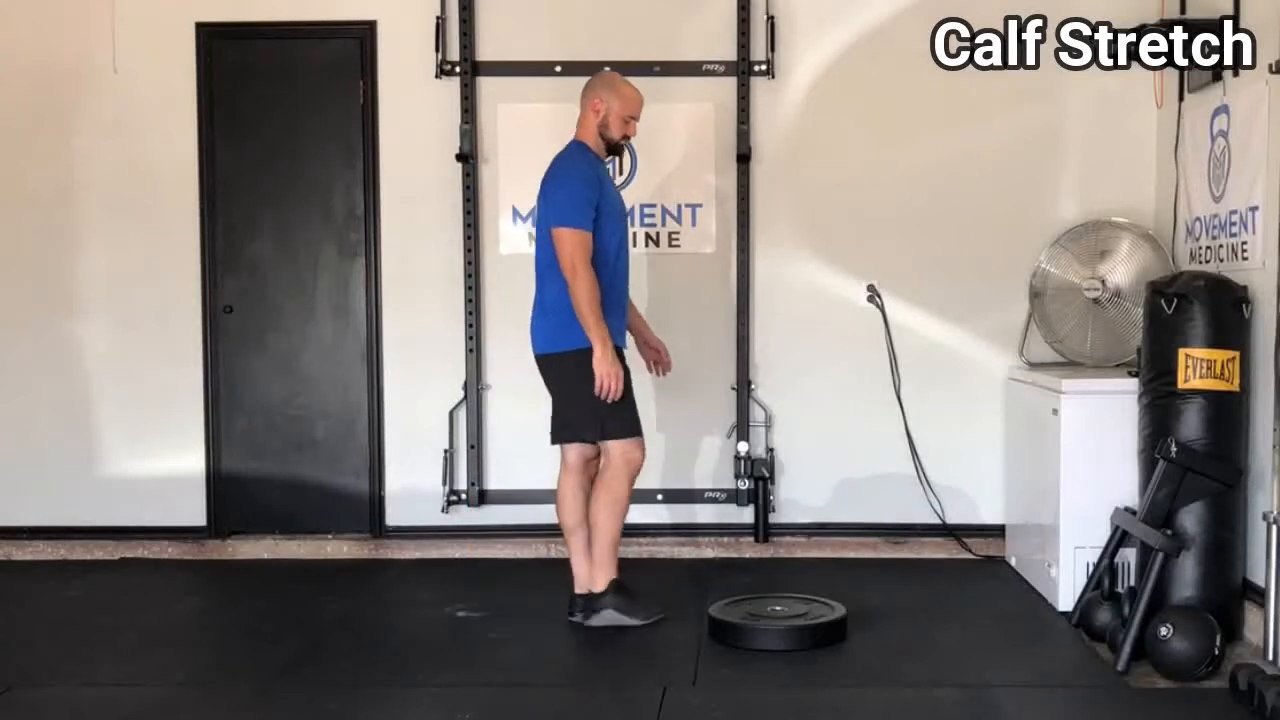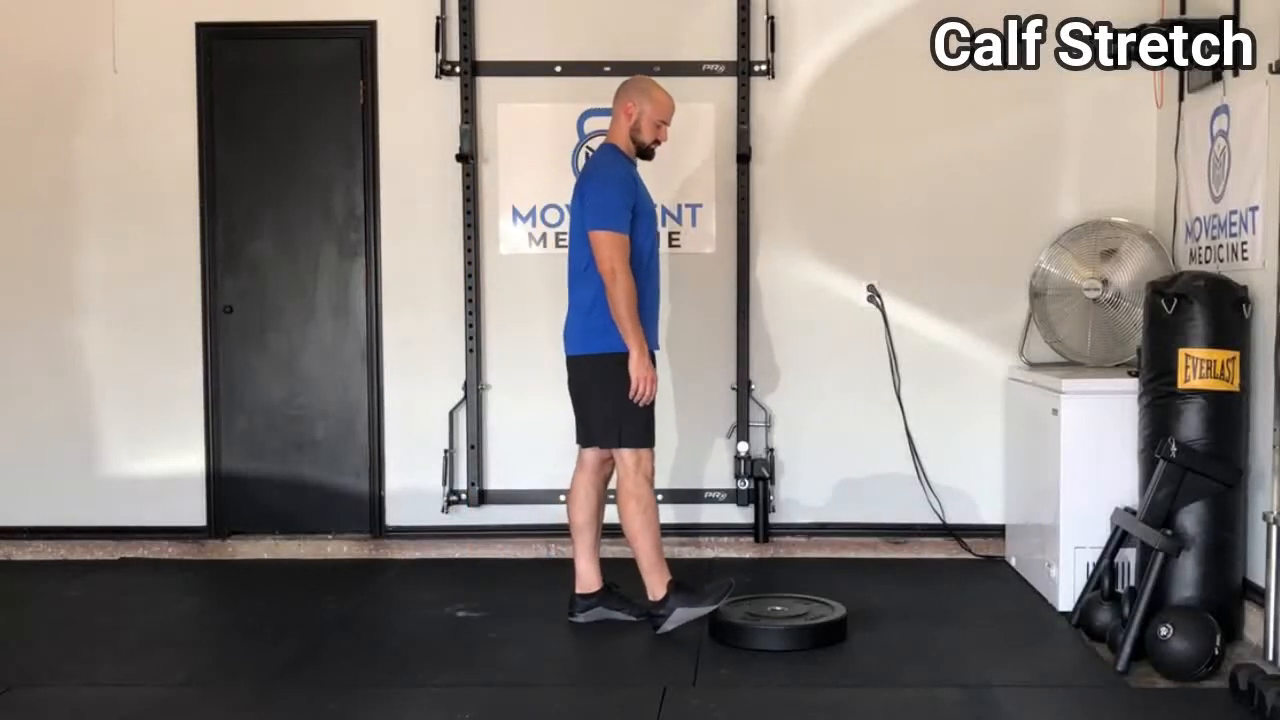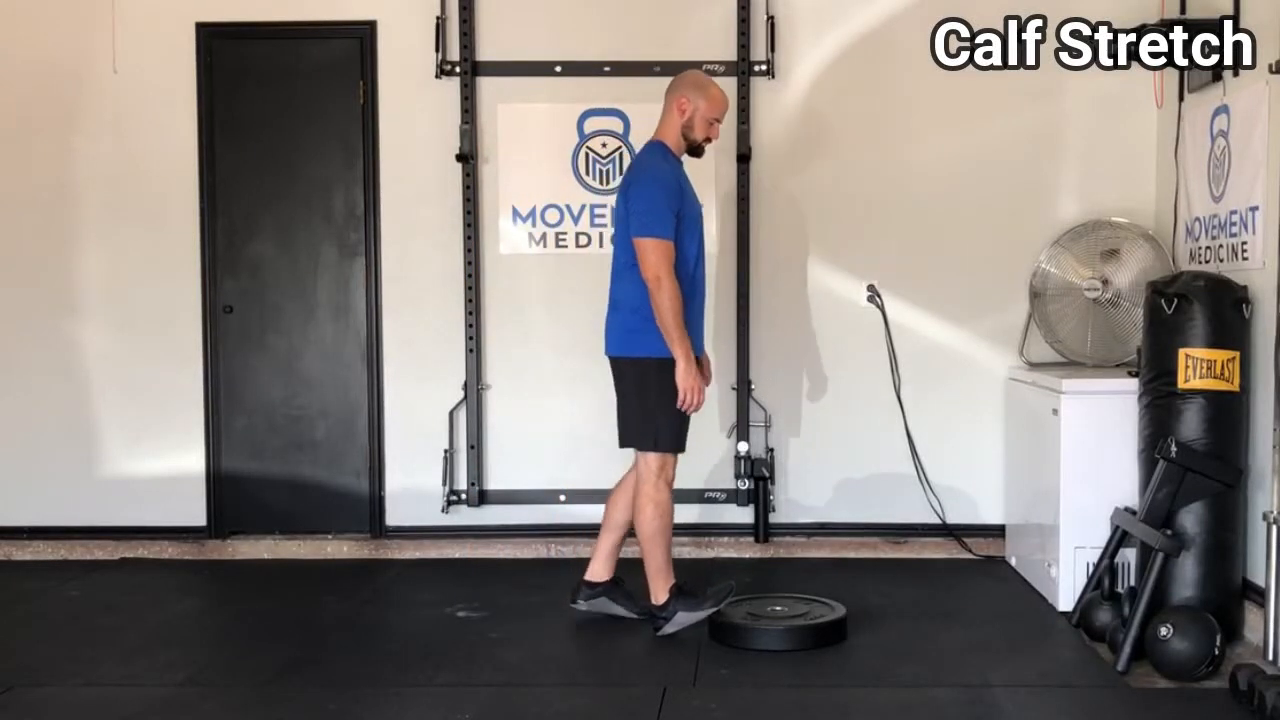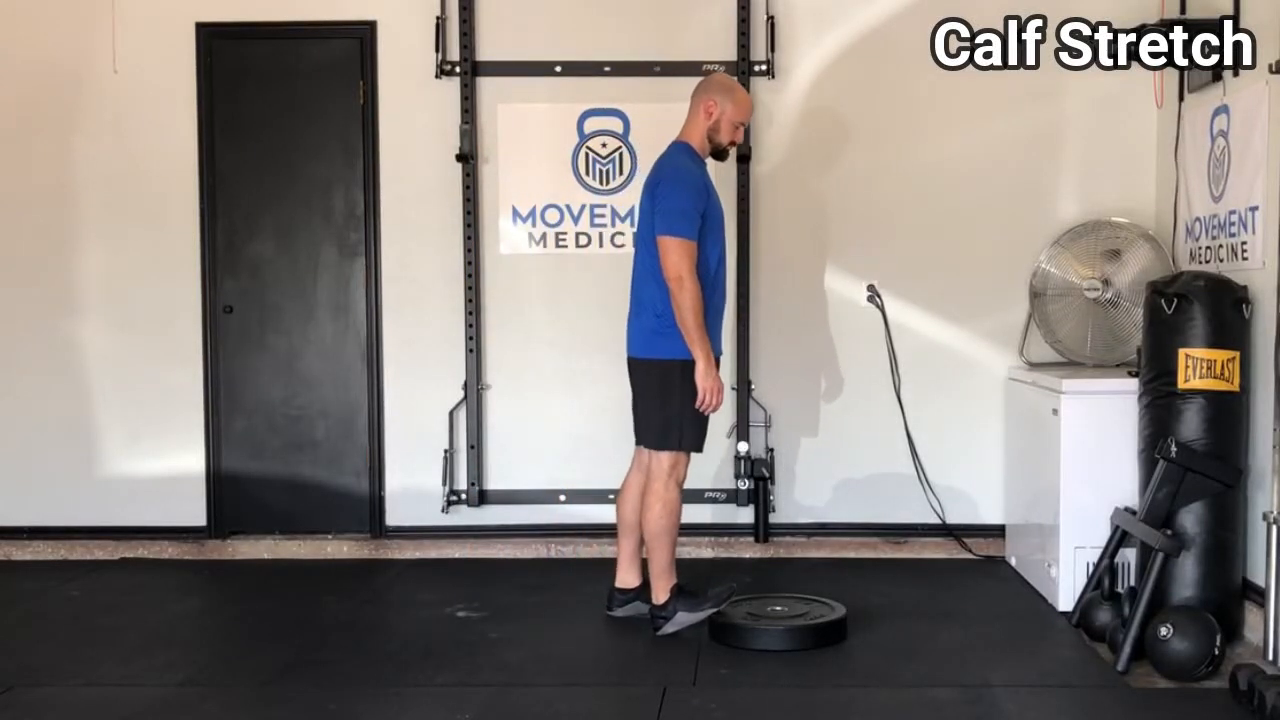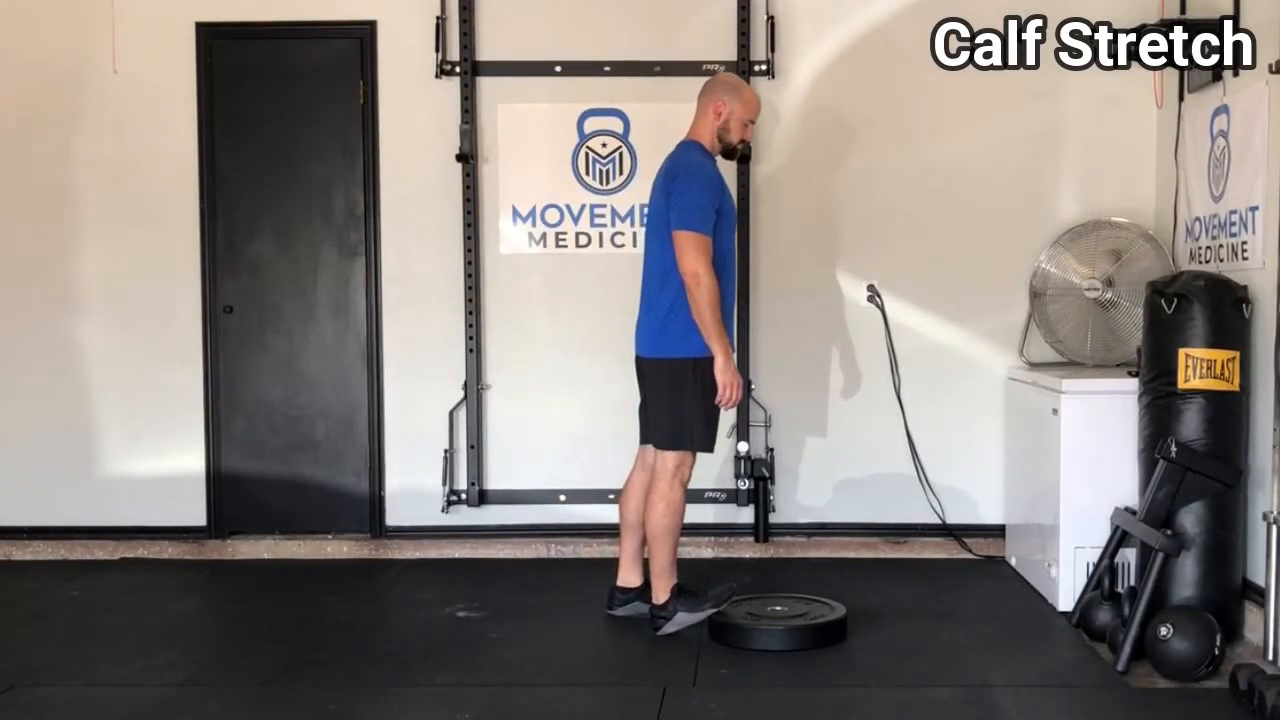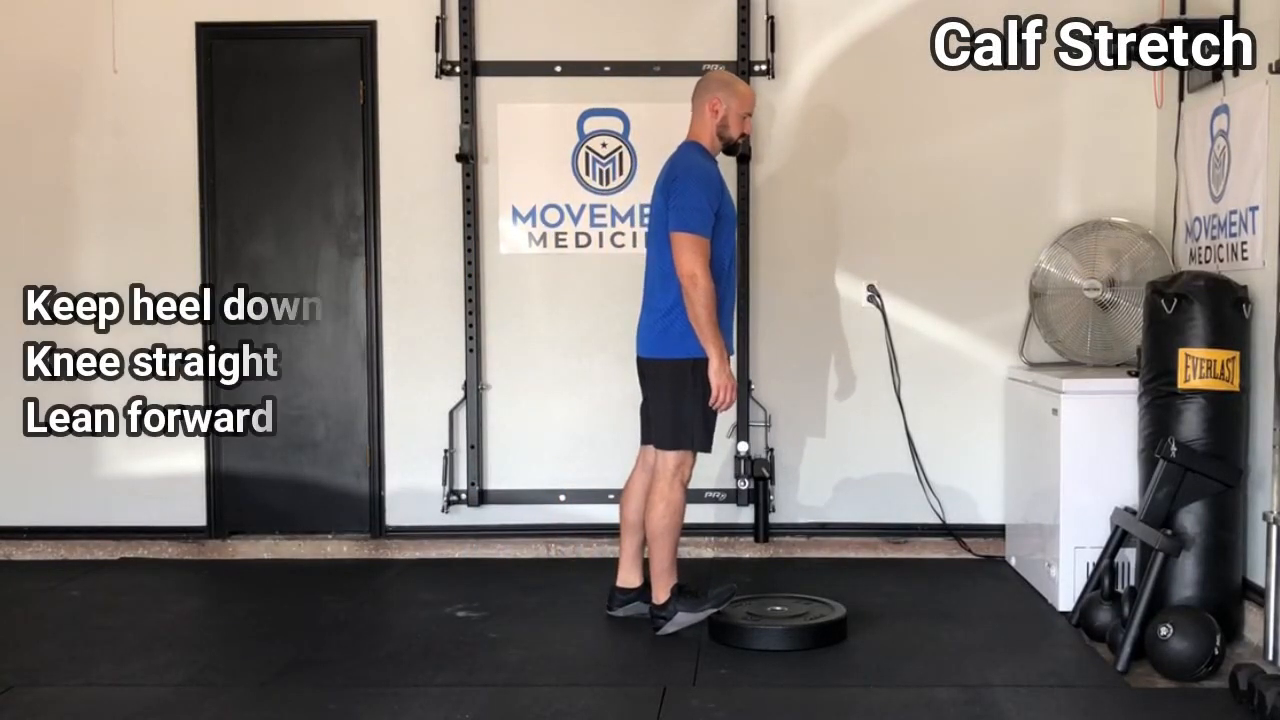
dt=0.7s
person 1, frame 1
left shoulder: (593, 172)
right shoulder: (575, 172)
right elbow: (576, 268)
left wrist: (642, 334)
right wrist: (604, 347)
left hip: (581, 342)
right hip: (578, 344)
left knee: (584, 459)
right knee: (624, 454)
left ankle: (591, 586)
right ankle: (600, 588)
person 1, frame 2
left shoulder: (614, 172)
right shoulder: (610, 175)
right elbow: (614, 271)
left wrist: (632, 348)
right wrist: (638, 351)
left hip: (600, 347)
right hip: (611, 348)
left knee: (595, 462)
right knee: (635, 467)
left ankle: (588, 591)
right ankle: (664, 596)
person 1, frame 3
left shoulder: (664, 171)
right shoulder: (655, 175)
right elbow: (658, 276)
left wrist: (692, 349)
right wrist: (684, 358)
left hip: (650, 348)
right hip: (652, 351)
left knee: (647, 467)
right knee: (657, 469)
left ankle: (598, 581)
right ankle: (665, 600)
person 1, frame 4
left shoulder: (681, 169)
right shoulder: (682, 175)
right elbow: (679, 276)
left wrist: (699, 354)
right wrist: (704, 360)
left hip: (658, 348)
right hip: (673, 352)
left knee: (647, 465)
right knee: (667, 470)
left ankle: (627, 586)
right ankle: (665, 600)
person 1, frame 5
left shoulder: (683, 165)
right shoulder: (696, 171)
right elbow: (695, 270)
left wrist: (712, 351)
right wrist: (723, 355)
left hip: (662, 344)
right hip: (683, 348)
left knee: (651, 462)
right knee: (672, 469)
left ankle: (628, 586)
right ankle: (665, 600)
person 1, frame 6
left shoulder: (686, 167)
right shoulder: (697, 173)
right elbow: (693, 273)
left wrist: (709, 351)
right wrist: (717, 356)
left hip: (664, 345)
right hip: (684, 350)
left knee: (652, 462)
right knee: (672, 470)
left ankle: (629, 585)
right ankle: (666, 600)
